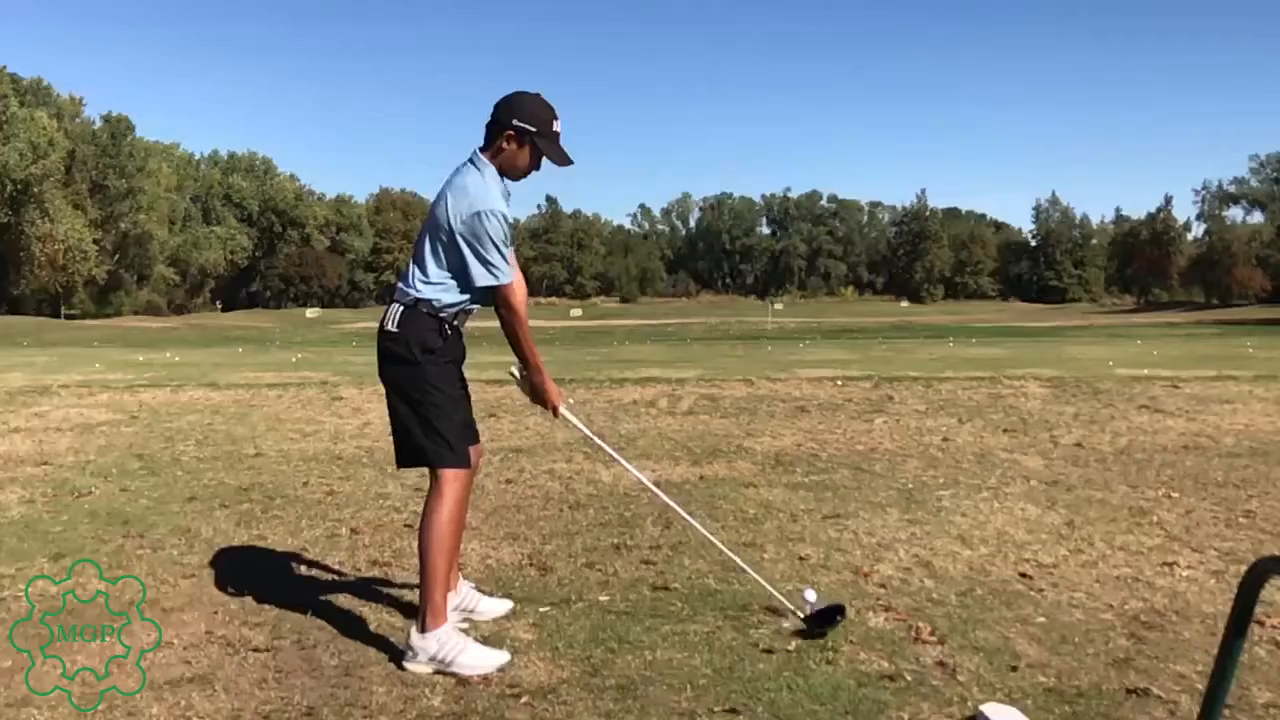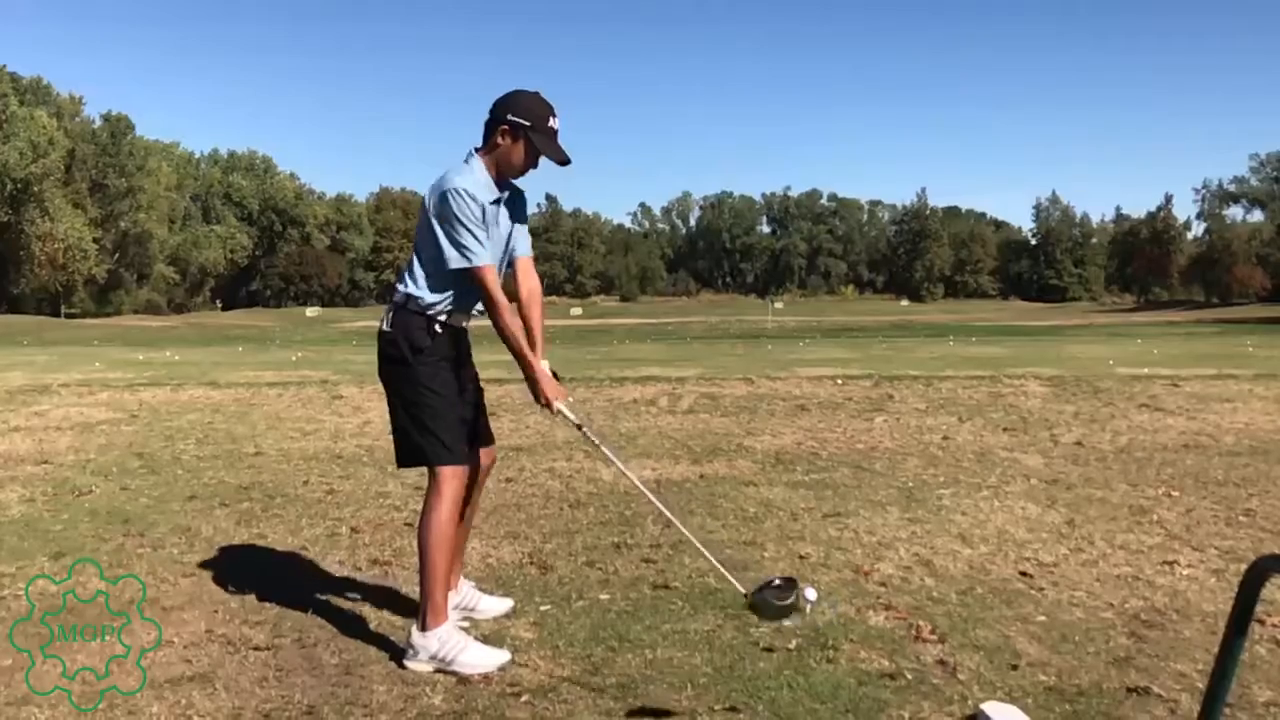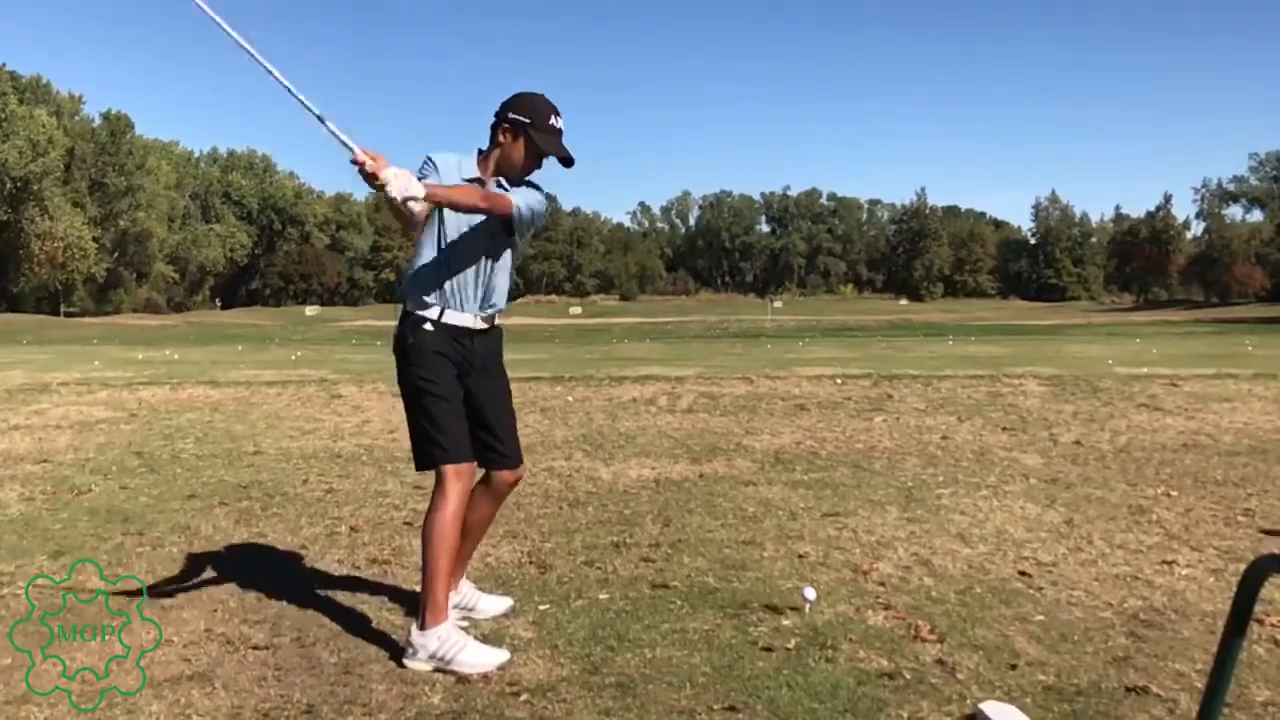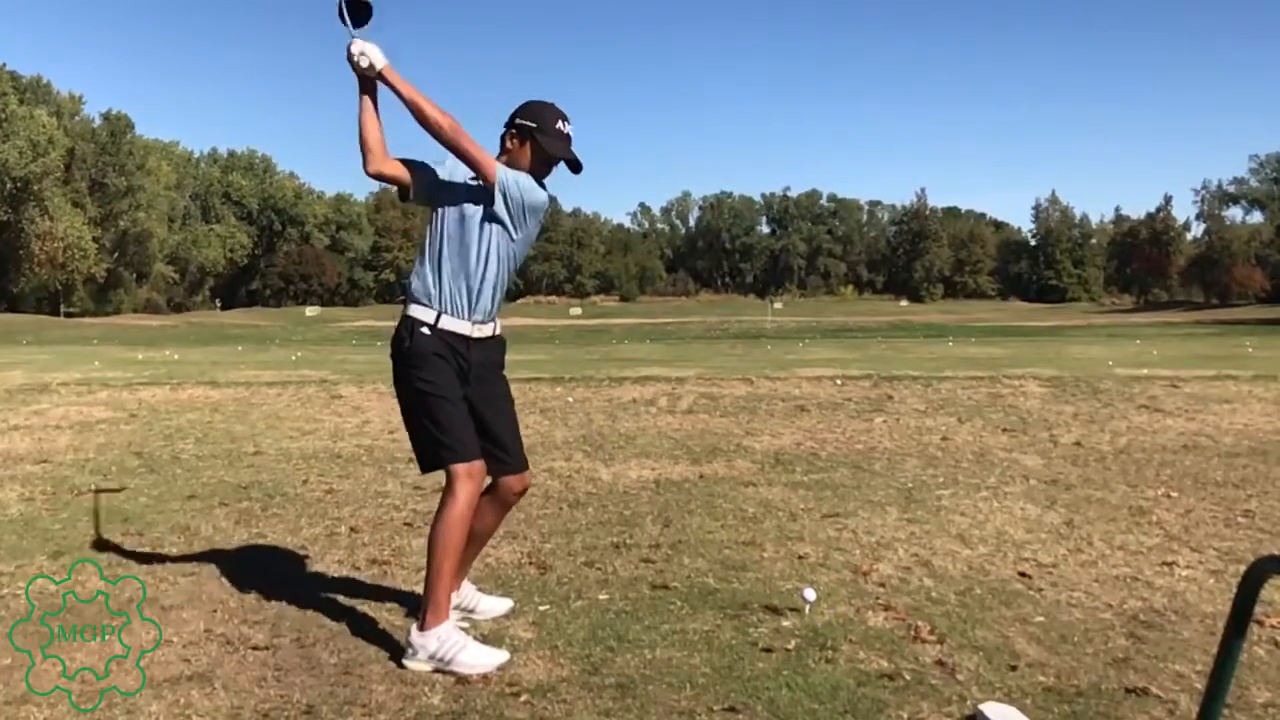
dt=0.3s
person 1, frame 1
left shoulder: (479, 180)
right shoulder: (482, 203)
left elbow: (513, 276)
right elbow: (506, 300)
left wrist: (530, 365)
right wrist: (537, 375)
left hip: (432, 335)
right hip: (420, 337)
left knee: (467, 458)
right knee: (451, 473)
left ankle: (450, 590)
right ankle: (431, 633)
person 1, frame 2
left shoulder: (515, 202)
right shoulder: (458, 189)
left elbow: (526, 279)
right elbow: (485, 287)
left wrist: (540, 357)
right wrist: (531, 370)
left hip: (452, 338)
right hip: (418, 336)
left knee: (478, 459)
right knee: (450, 470)
left ankle: (450, 586)
right ankle: (432, 632)
person 1, frame 3
left shoulder: (530, 199)
right shoulder: (439, 164)
left elbow: (488, 203)
right elbow: (408, 207)
left wrist: (421, 189)
right wrist: (389, 178)
left hip: (482, 341)
right hip: (429, 337)
left knee: (505, 472)
right knee: (455, 473)
left ankle: (450, 587)
right ankle: (432, 631)
person 1, frame 4
left shoulder: (534, 199)
right shoulder: (448, 178)
left elbow: (453, 137)
right elbow: (378, 165)
left wrist: (388, 73)
right wrist: (368, 86)
left hip: (482, 349)
right hip: (427, 343)
left knee: (511, 480)
right knee: (467, 475)
left ankle: (451, 587)
right ankle: (431, 631)
